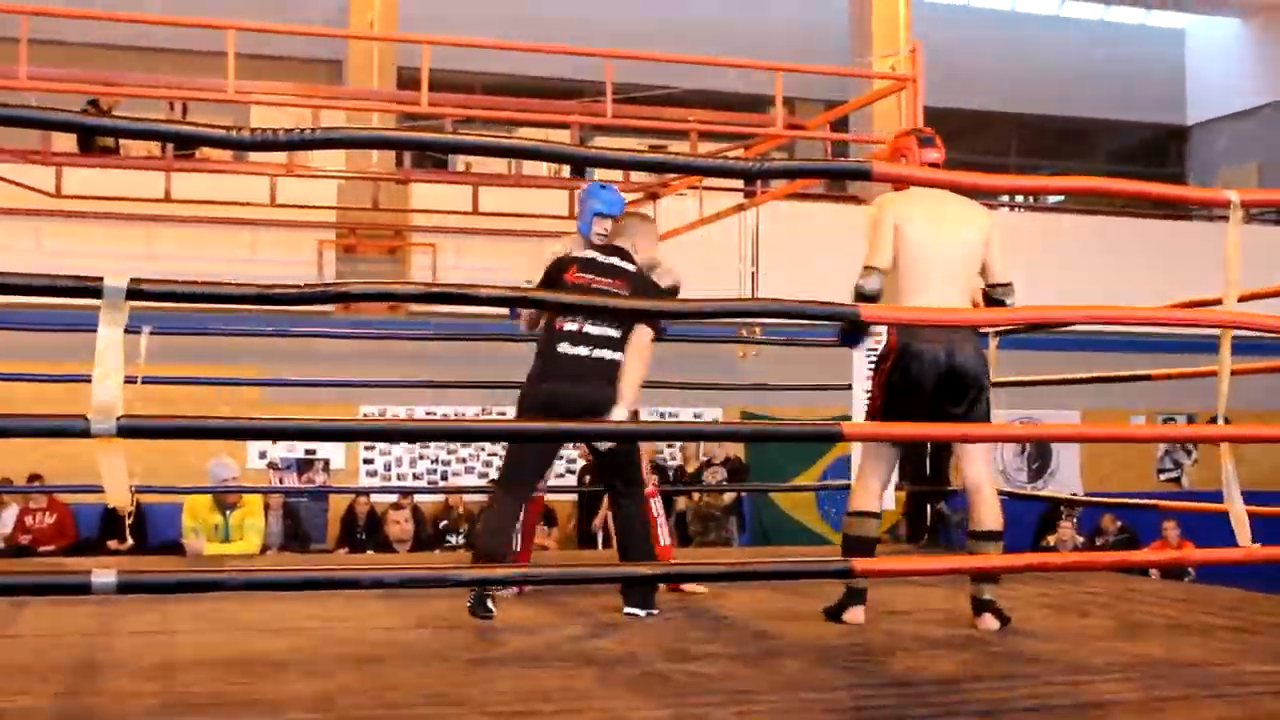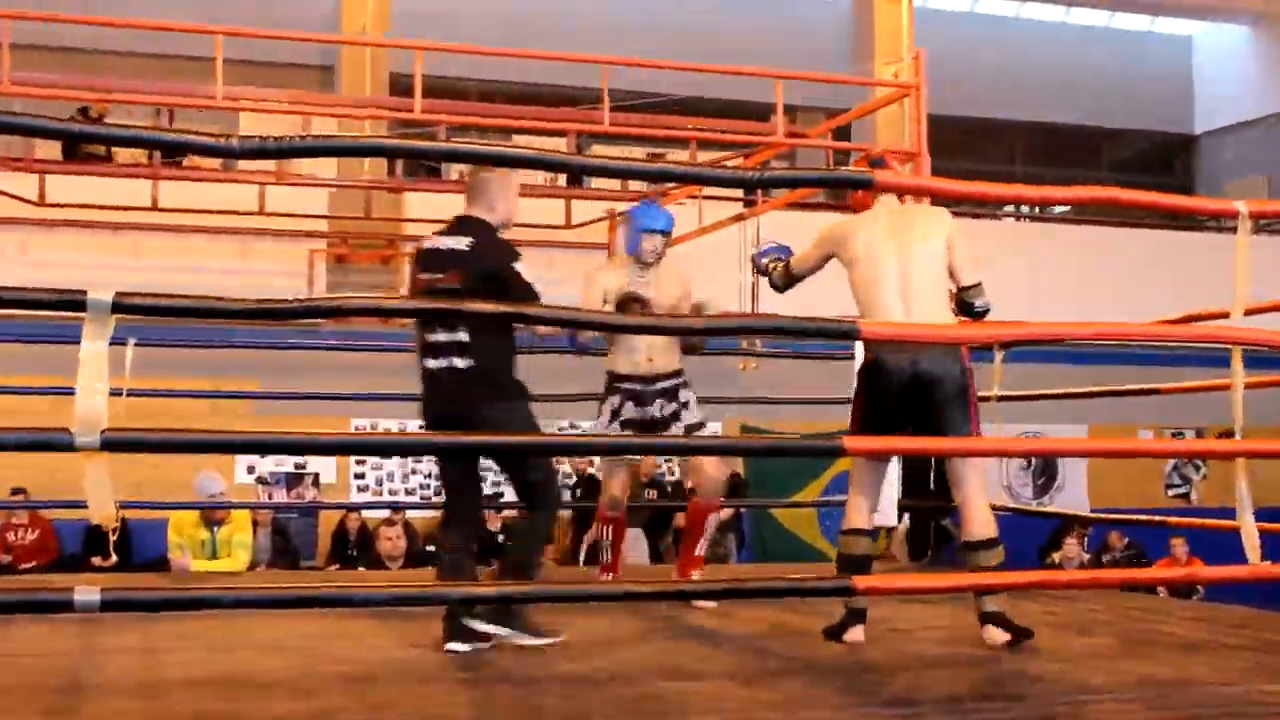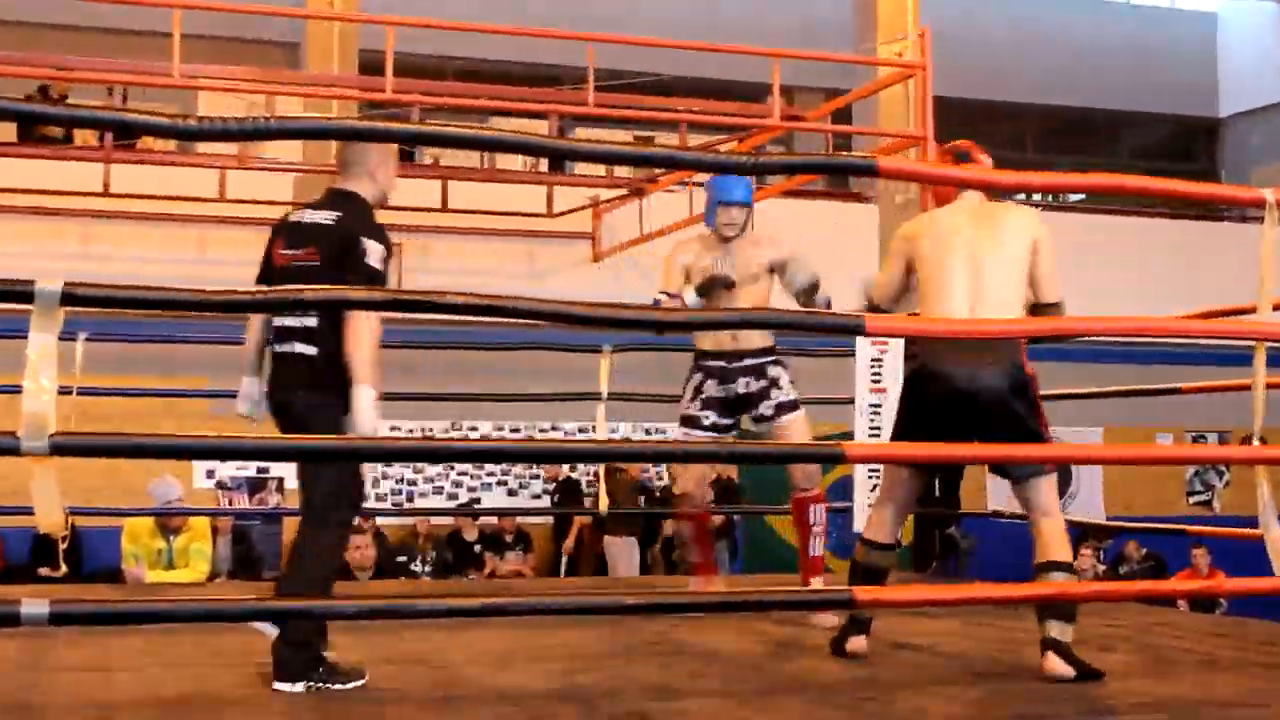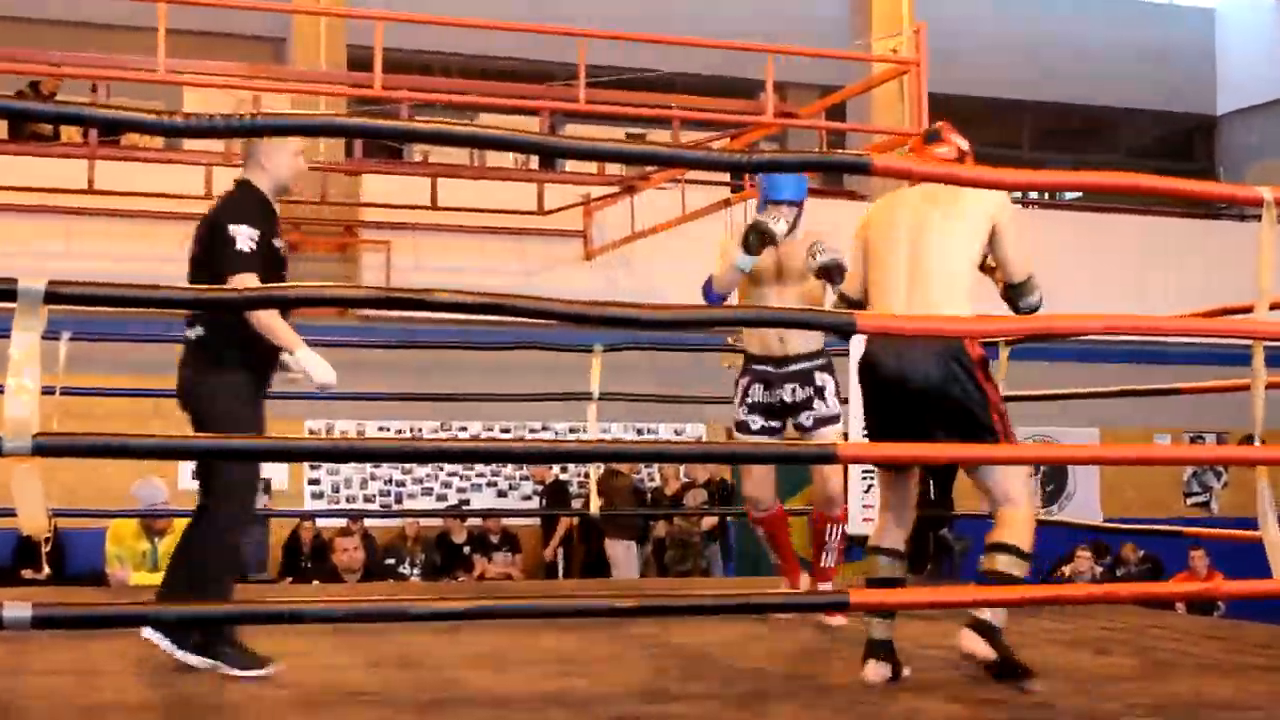
dt=0.5s
person 1, frame 1
left shoulder: (891, 205)
right shoulder: (977, 214)
left elbow: (873, 281)
right elbow: (1002, 297)
left wrist: (855, 322)
left hip: (911, 346)
right hip: (965, 349)
left knee: (872, 475)
right knee: (979, 479)
left ankle: (854, 596)
right ankle: (986, 603)
person 1, frame 2
left shoulder: (845, 231)
right shoulder: (937, 219)
left elbow: (785, 276)
right elbow: (975, 302)
left wrist: (767, 265)
left hip: (885, 362)
right hip: (943, 359)
left knee: (863, 492)
right knee: (971, 492)
left ankle: (853, 617)
right ankle: (992, 616)
person 1, frame 3
left shoulder: (918, 230)
right shoulder: (1024, 220)
left elbow: (878, 307)
right elbow: (1052, 312)
left hip: (937, 372)
right hip: (1004, 372)
left knee: (890, 503)
right knee: (1045, 514)
left ankle: (857, 627)
right ankle: (1057, 645)
person 1, frame 4
left shoulder: (882, 210)
right shoulder: (985, 200)
left elbow: (849, 304)
right elbow: (1026, 300)
left hip: (882, 360)
right hip: (946, 356)
left knee: (895, 508)
right knee: (1015, 498)
left ankle: (880, 650)
right ankle: (984, 630)
person 2, frame 1
left shoulder: (565, 266)
right shoulder: (645, 286)
left elbow: (530, 320)
right elbow: (640, 347)
right wrist: (622, 409)
left hip: (548, 391)
right hip: (604, 396)
left knee: (513, 487)
right knee: (628, 495)
left ankle: (485, 579)
right ankle: (640, 595)
person 2, frame 2
left shoulder: (428, 251)
right shoulder: (494, 252)
left elbow: (418, 322)
left hip: (440, 399)
right hip: (492, 398)
left knee: (461, 512)
right knee: (542, 498)
left ankle: (462, 621)
right ankle: (500, 608)
person 2, frame 3
left shoulder: (291, 224)
right shoulder: (362, 230)
left elbow: (264, 305)
right elbow: (361, 312)
left wrist: (249, 378)
right wrist: (365, 391)
left hip: (286, 385)
right hip: (328, 390)
left knee: (336, 500)
right knee: (326, 518)
left ankle: (287, 611)
right ankle: (299, 661)
person 2, frame 4
left shoulder: (244, 213)
right shoulder: (243, 212)
right elbow: (246, 292)
left wrist: (285, 350)
right wrist: (303, 356)
left hip: (229, 375)
right hip: (224, 378)
left knee: (224, 499)
right knee: (230, 500)
left ankle: (178, 618)
right ankle: (205, 631)
person 3, frame 1
left shoulder: (626, 257)
right shoulder: (556, 253)
left elbow: (648, 311)
right elbow: (523, 311)
left wrist: (659, 294)
left hip: (609, 370)
right hip: (562, 368)
left knee: (635, 465)
right knee: (533, 470)
right ankle: (519, 547)
person 3, frame 2
left shoulder: (678, 278)
right shoulder: (604, 276)
left elbow: (691, 343)
right elbow: (579, 338)
right wrist: (619, 312)
left hip: (672, 389)
right hip: (624, 392)
left knee: (714, 480)
right knee: (615, 493)
left ankle: (689, 569)
right ankle: (609, 572)
person 3, frame 3
left shoulder: (770, 249)
right shoulder: (685, 253)
left elbow: (816, 304)
left wrist: (812, 293)
right wrist: (698, 294)
left hip: (763, 368)
right hip: (711, 374)
left knee: (807, 471)
right knee: (689, 487)
left ankle: (814, 583)
right ankle: (705, 573)
person 3, frame 4
left shoulder: (817, 245)
right shoulder: (739, 247)
right elbow: (713, 298)
left wrist: (836, 271)
right wrist: (746, 254)
left hip: (812, 374)
right hip: (759, 376)
left knee: (831, 489)
right knee: (755, 493)
left ankle: (822, 583)
right ankle: (792, 575)
